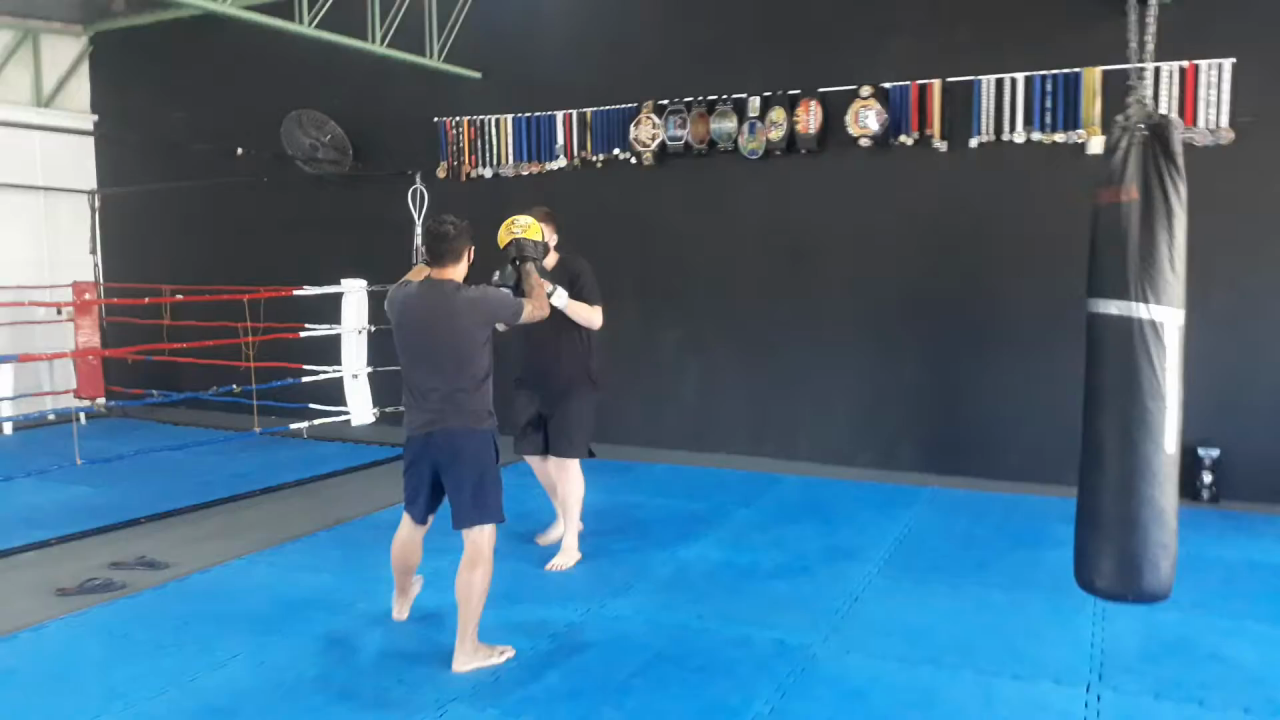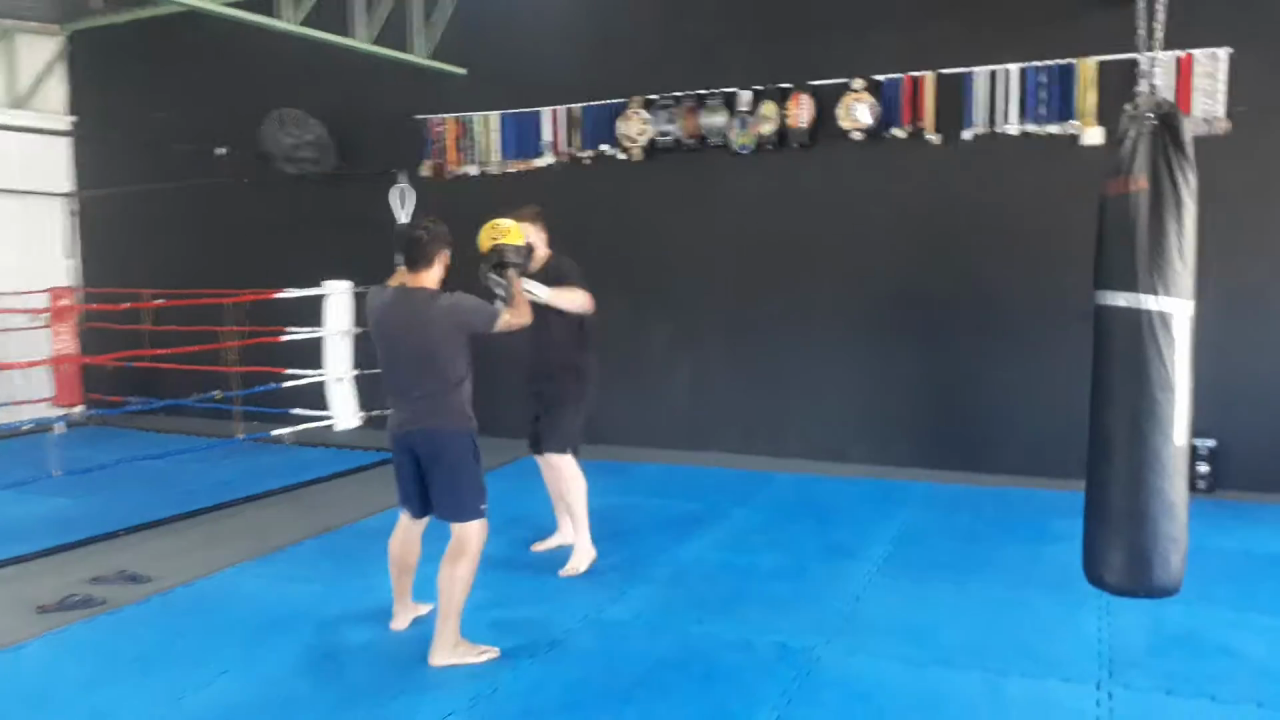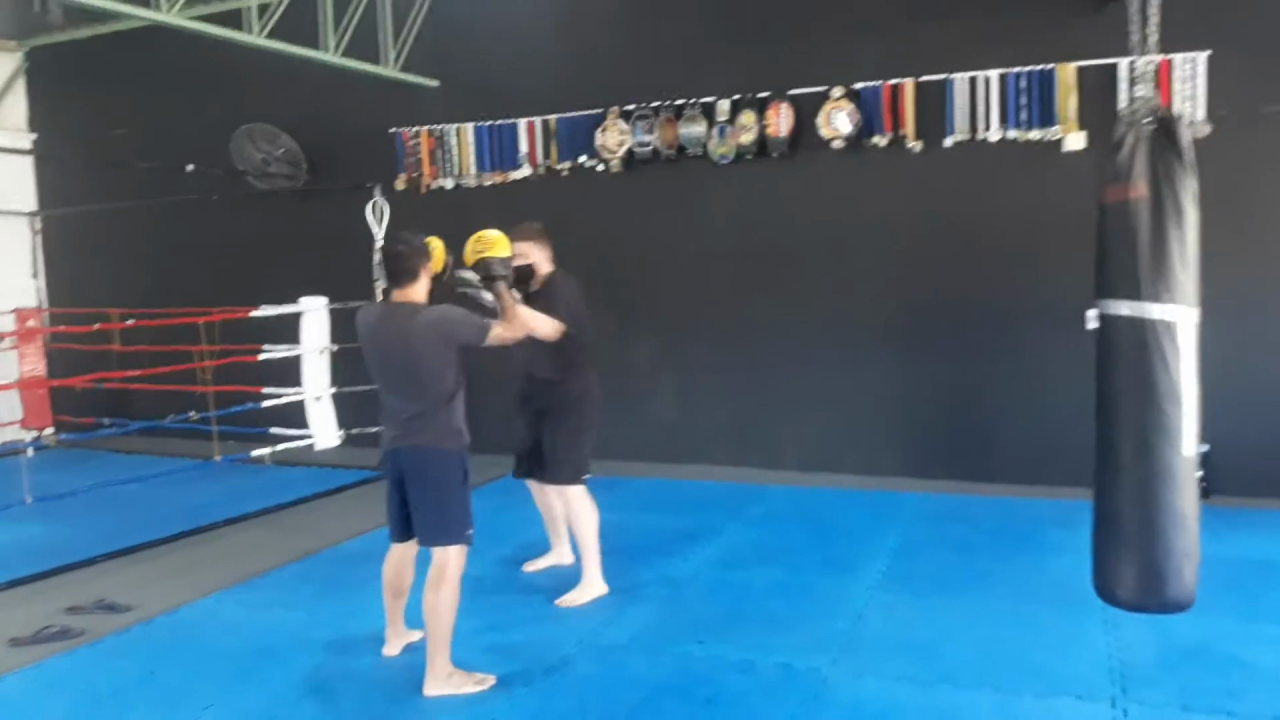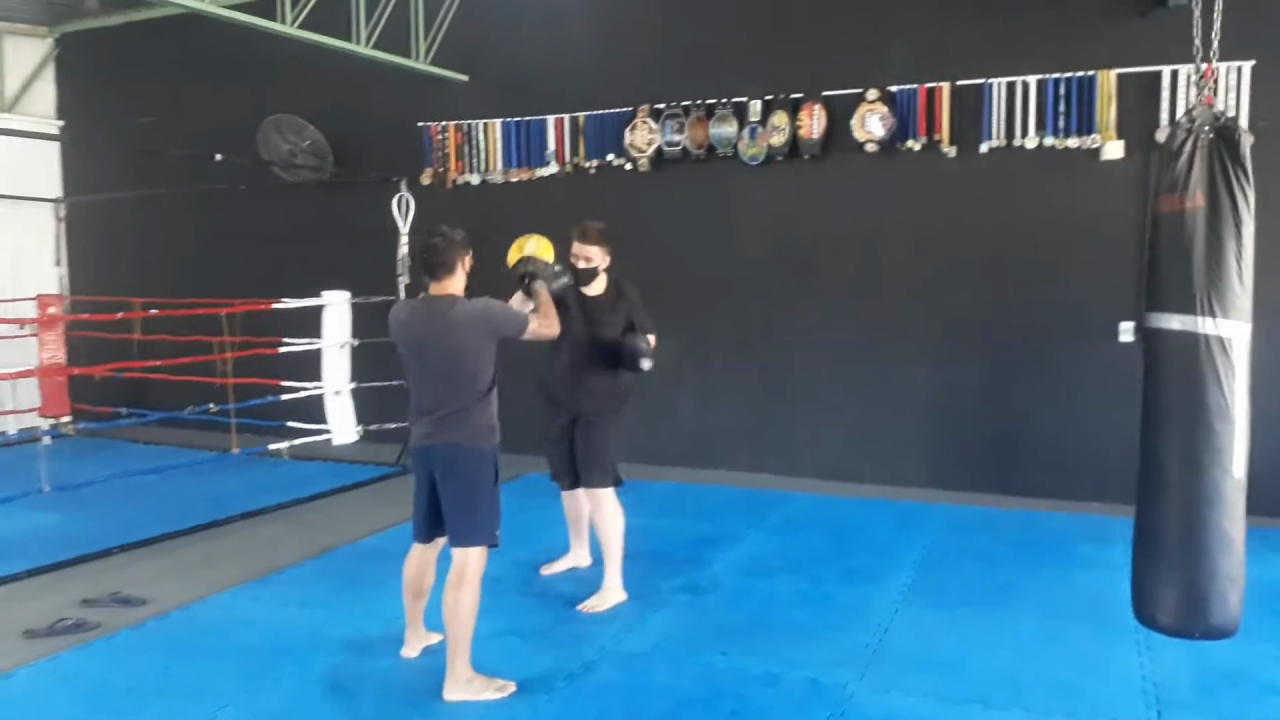
dt=0.3s
person 1, frame 1
left shoulder: (400, 299)
right shoulder: (482, 301)
right elbow: (540, 308)
left wrist: (426, 260)
right wrist: (529, 265)
left hip: (419, 431)
right hip: (468, 433)
left knee: (413, 520)
right knee: (479, 537)
left ankle: (402, 598)
right ankle: (467, 648)
person 1, frame 2
left shoulder: (379, 303)
right shoulder: (455, 308)
right elbow: (521, 317)
left wrist: (409, 262)
right wrist: (511, 270)
left hip: (404, 431)
right hip: (448, 432)
left knee: (411, 518)
right knee: (469, 531)
left ankle: (403, 608)
right ankle: (446, 642)
person 1, frame 3
left shoulder: (368, 319)
right shoulder: (445, 320)
right elbow: (513, 331)
left wrist: (406, 284)
right wrist: (499, 282)
left hip: (396, 448)
right hip: (438, 450)
left knee: (403, 543)
right knee: (448, 556)
left ankle: (395, 634)
right ankle: (439, 673)
person 1, frame 4
left shoulder: (401, 316)
right shoulder: (483, 313)
right elbow: (549, 328)
left wrist: (429, 288)
right wrist: (537, 282)
left hip: (425, 444)
right hip: (469, 448)
left knee: (425, 542)
right knee: (469, 558)
left ankle: (414, 635)
right ankle: (459, 678)
person 2, frame 1
left shoulder: (575, 269)
left elbow: (594, 319)
left wrist: (555, 293)
left hip: (573, 380)
right hip: (534, 379)
left knee: (565, 458)
right knee: (532, 452)
left ankle: (570, 545)
right ankle: (564, 520)
person 2, frame 2
left shoulder: (561, 267)
right shoulder: (523, 274)
left elbow: (582, 302)
left wrist: (534, 289)
left hip: (572, 375)
right hip: (544, 376)
left knee: (558, 454)
right knee: (544, 454)
left ankle: (584, 543)
right ankle: (565, 529)
person 2, frame 3
left shoulder: (563, 287)
right shoulder: (526, 288)
left elbow: (546, 328)
left hip: (571, 401)
right hip: (540, 399)
left knee: (568, 484)
right knee: (535, 477)
left ankle: (594, 578)
right ankle: (561, 550)
person 2, frame 4
left shoulder: (624, 295)
left elbow: (648, 340)
left hip: (602, 405)
right hip: (561, 402)
left knee: (599, 488)
right knee: (568, 481)
left ankle: (614, 584)
right ankle: (578, 551)
